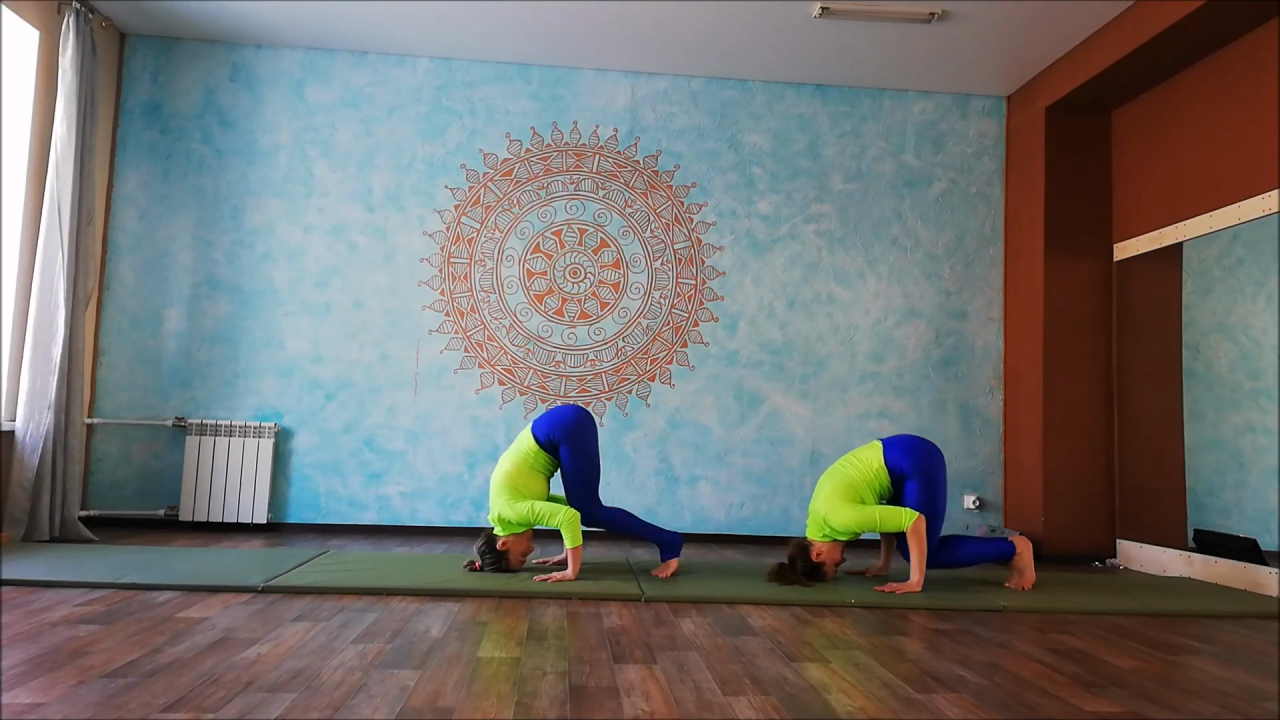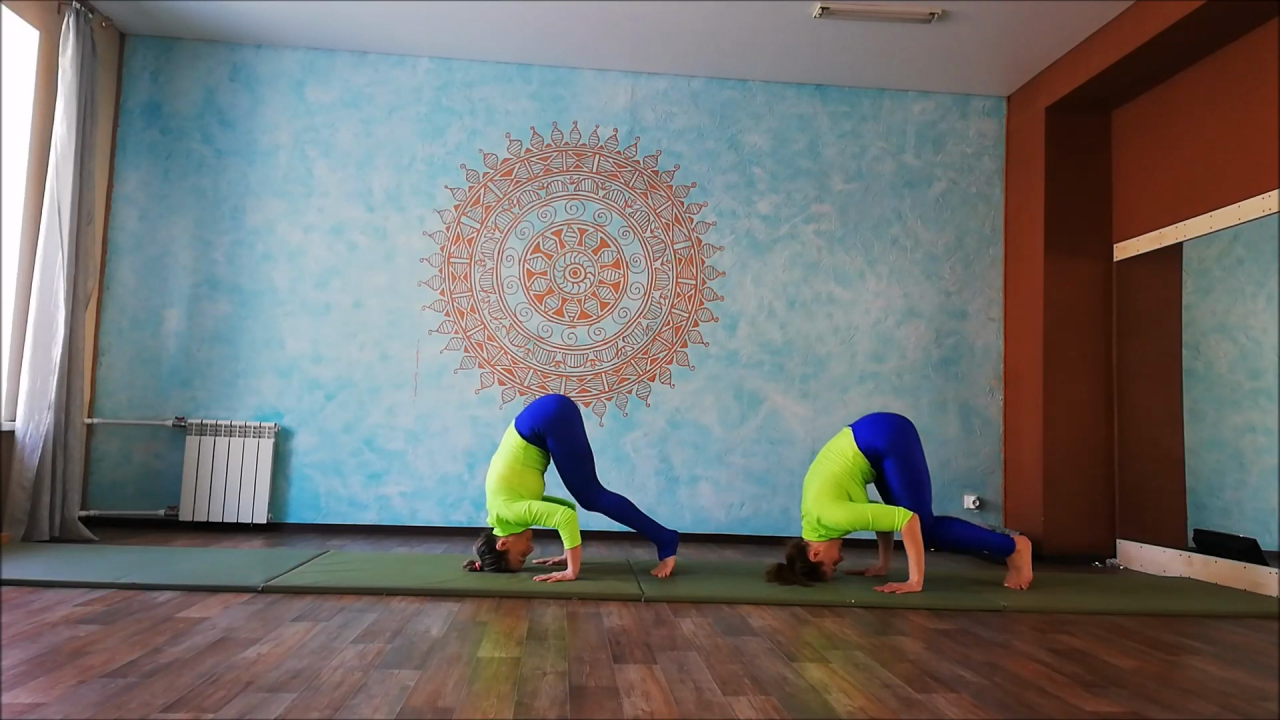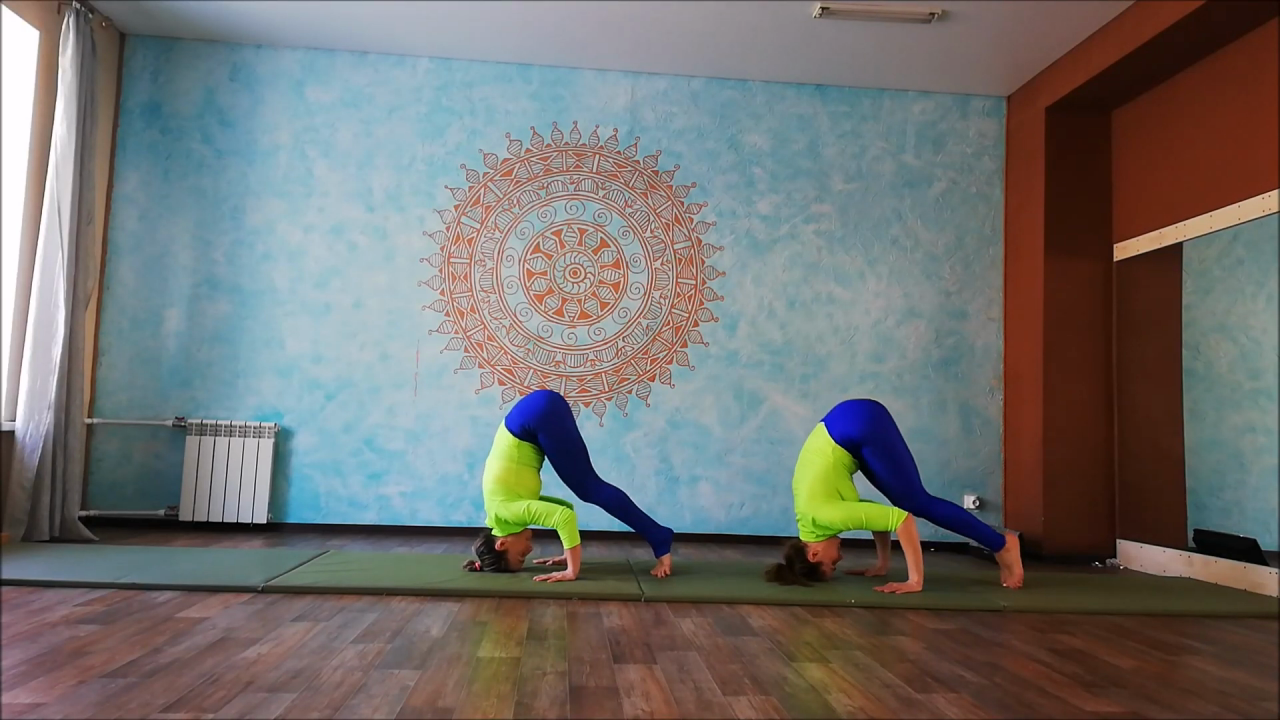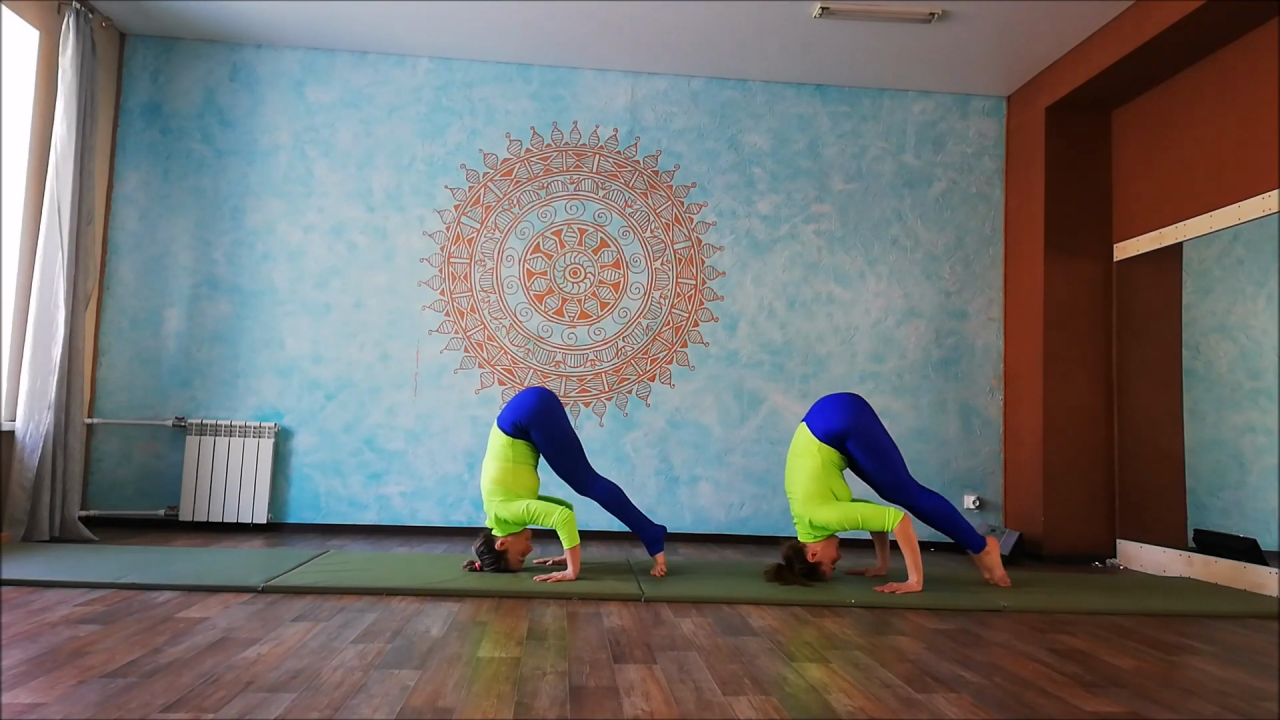
dt=0.2s
person 1, frame 1
left shoulder: (834, 518)
right shoulder: (824, 515)
left elbow: (914, 520)
right elbow: (890, 516)
left wrist: (916, 581)
right wrist: (883, 564)
left hip: (914, 462)
right hip: (901, 461)
left knee: (925, 556)
right knee: (916, 553)
left ankle: (1014, 549)
person 1, frame 2
left shoulder: (826, 516)
right shoulder: (817, 516)
left elbow: (907, 519)
right elbow: (884, 514)
left wrist: (916, 581)
right wrist: (883, 564)
left hip: (885, 439)
right hip: (878, 439)
left knee: (923, 530)
right knee: (920, 529)
left ankle: (1014, 547)
person 1, frame 3
left shoulder: (820, 516)
right shoulder: (813, 517)
left elbow: (901, 518)
left wrist: (915, 581)
right wrist: (882, 564)
right hip: (852, 426)
left knee: (917, 504)
right knee: (911, 505)
left ankle: (1002, 544)
person 1, frame 4
left shoulder: (818, 518)
left elbow: (897, 519)
left wrist: (916, 580)
right wrist: (882, 564)
right hip: (833, 424)
right knee: (896, 495)
left ankle: (981, 548)
person 2, frame 1
left shoulder: (507, 511)
right shoulder: (506, 509)
left elbow: (568, 517)
left wrist: (572, 572)
right wrist: (567, 556)
left hip: (566, 429)
right hip: (565, 426)
left knee: (589, 514)
left ankle: (668, 543)
person 2, frame 2
left shoulder: (506, 511)
right shoulder: (505, 509)
left elbow: (566, 516)
left wrist: (572, 571)
right wrist: (568, 556)
left hip: (551, 418)
right hip: (550, 416)
left knee: (590, 498)
left ankle: (665, 541)
person 2, frame 3
left shoulder: (504, 510)
right shoulder: (503, 509)
left elbow: (565, 517)
left wrist: (572, 571)
right wrist: (569, 556)
left knee: (589, 489)
right knee: (588, 490)
left ankle: (659, 539)
person 2, frame 4
left shoulder: (504, 510)
right shoulder: (504, 509)
left elbow: (564, 517)
left wrist: (573, 571)
right wrist: (569, 556)
left knee: (586, 482)
right knee: (585, 484)
left ankle: (652, 537)
